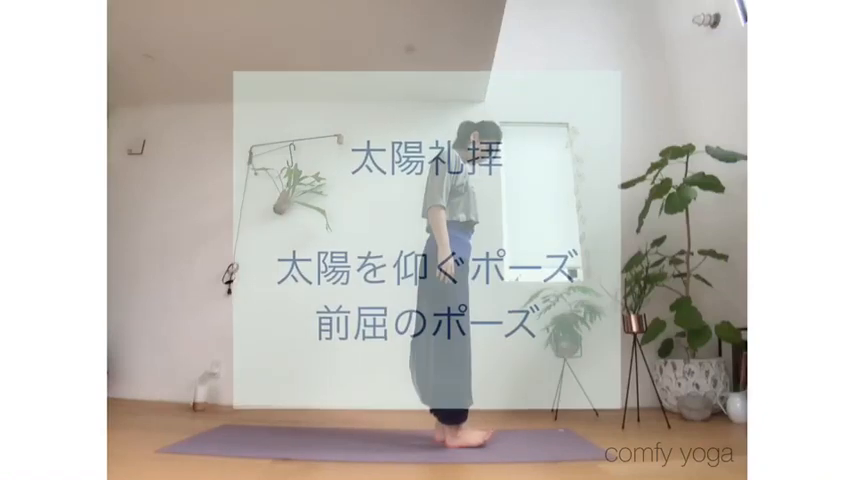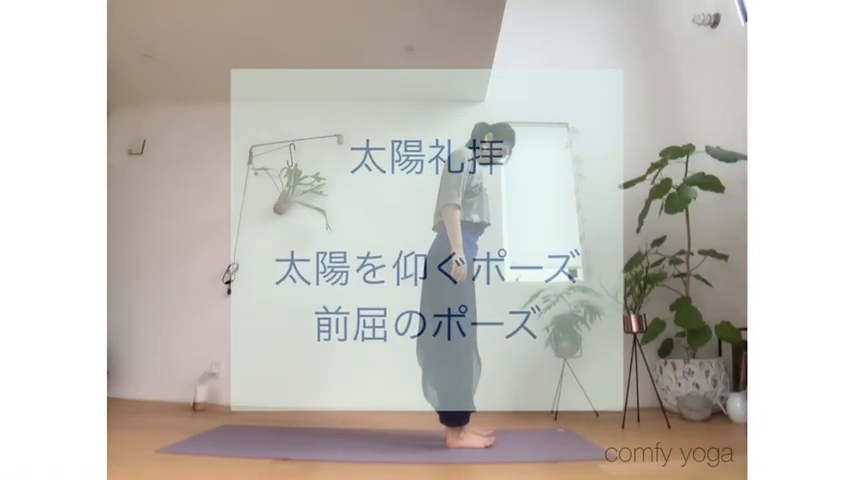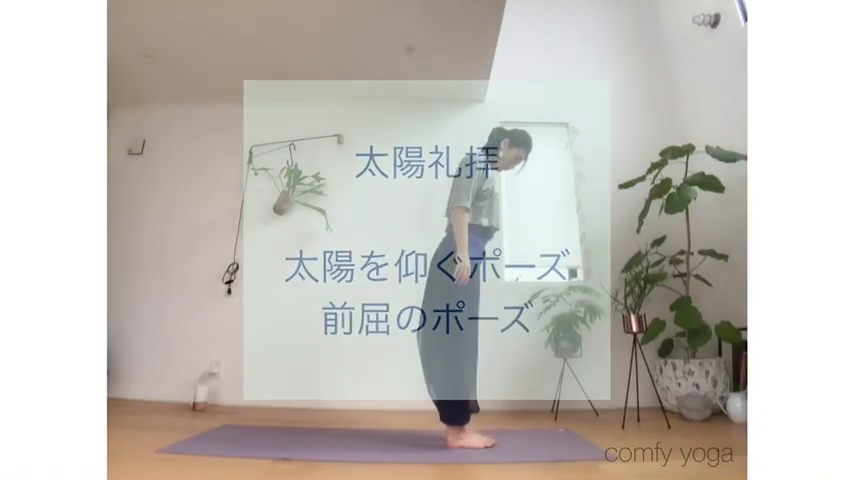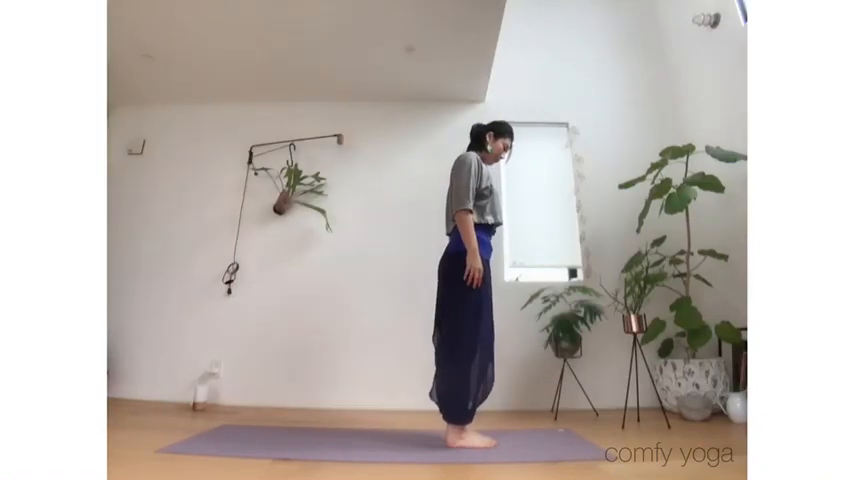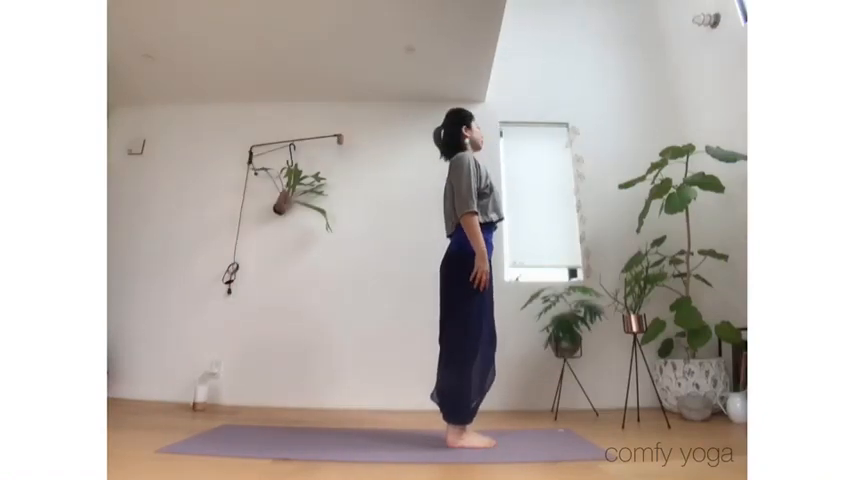
dt=1s
person 1, frame 1
left shoulder: (461, 168)
right shoulder: (447, 159)
right elbow: (435, 206)
left wrist: (453, 254)
right wrist: (444, 251)
left hip: (456, 254)
right hip: (446, 253)
left knee: (449, 338)
right knee: (451, 338)
left ankle: (445, 422)
right ankle: (454, 427)
person 1, frame 2
left shoulder: (473, 168)
right shoulder: (461, 158)
right elbow: (450, 206)
left wrist: (462, 254)
right wrist: (457, 252)
left hip: (460, 254)
right hip: (453, 254)
left knee: (460, 340)
right knee: (453, 339)
left ankle: (456, 423)
right ankle: (456, 431)
person 1, frame 3
left shoulder: (487, 172)
right shoulder: (475, 162)
right elbow: (459, 207)
left wrist: (468, 257)
right wrist: (462, 254)
left hip: (468, 258)
right hip: (458, 257)
left knee: (461, 342)
right knee: (456, 341)
left ankle: (458, 425)
right ankle: (456, 430)
person 1, frame 4
left shoulder: (480, 168)
right shoulder: (469, 160)
right elbow: (462, 209)
right wrist: (473, 254)
left hip: (473, 258)
right hip: (466, 258)
left knee: (471, 341)
right knee: (464, 341)
left ankle: (459, 424)
right ankle: (457, 430)
person 1, frame 5
left shoulder: (466, 163)
right shoulder: (465, 160)
right elbow: (467, 211)
right wrist: (481, 254)
left hip: (469, 258)
right hip: (468, 258)
left knee: (472, 341)
right knee: (466, 341)
left ankle: (460, 426)
right ankle: (457, 430)
